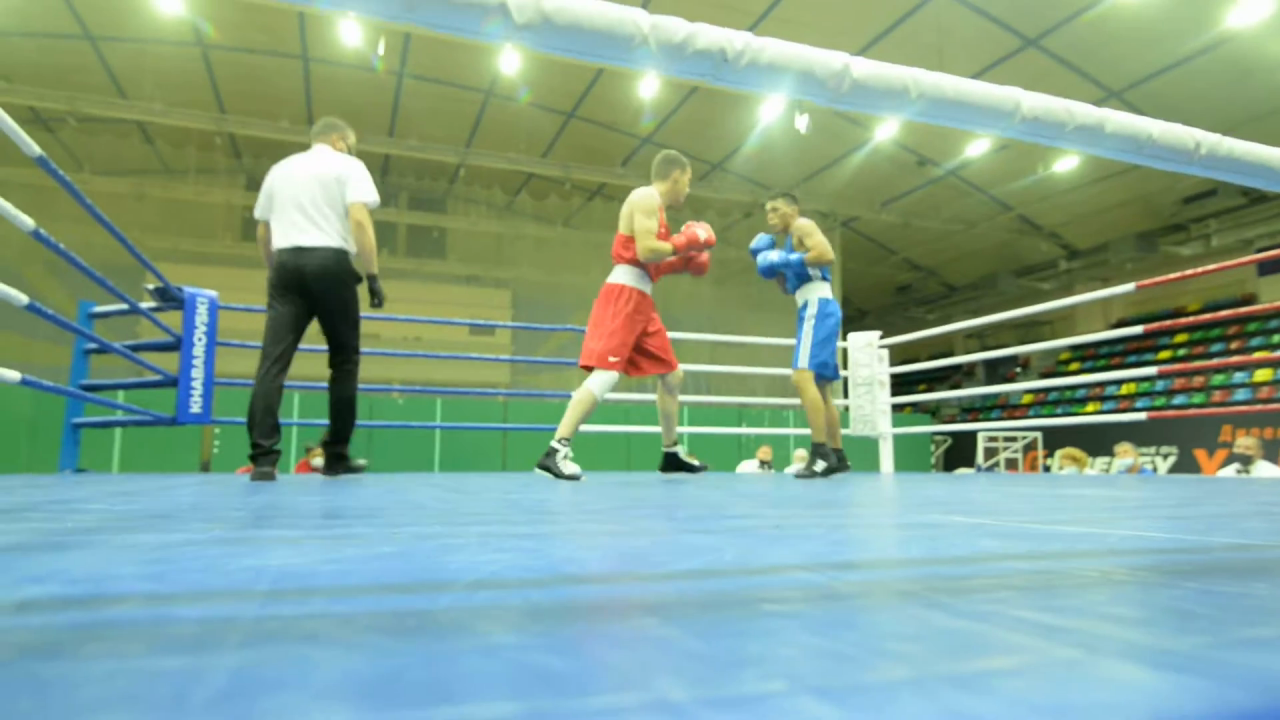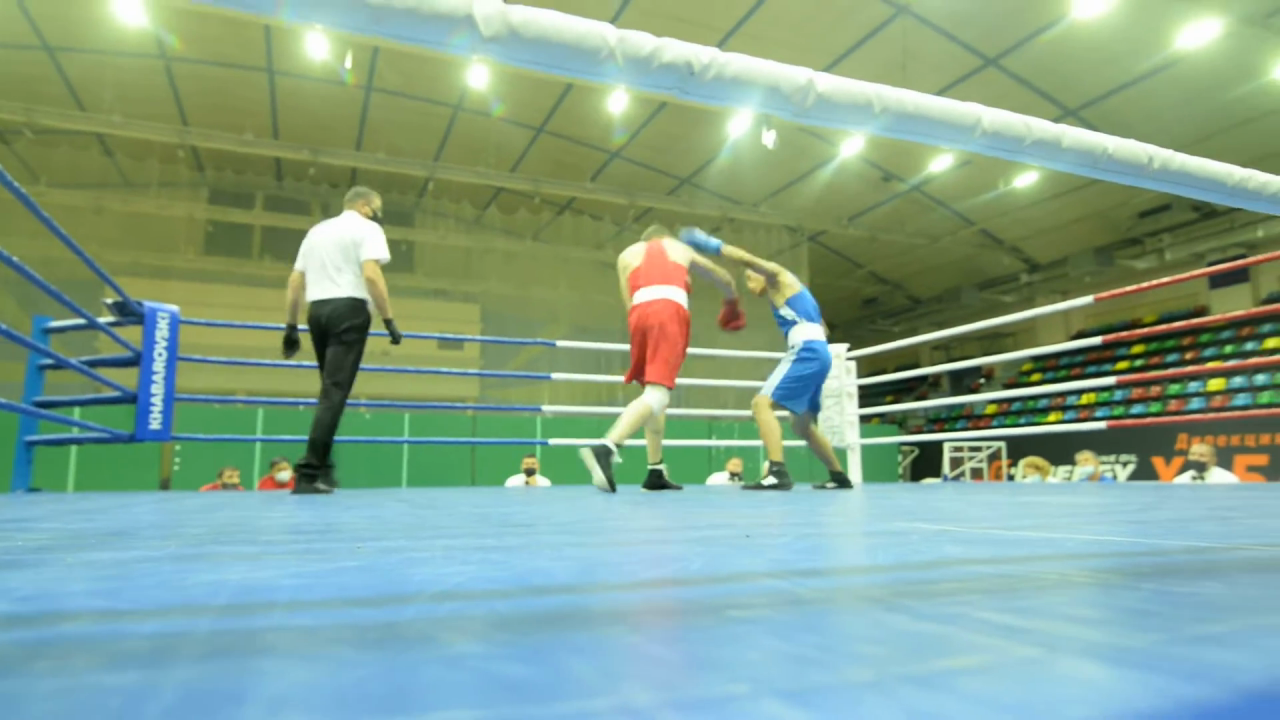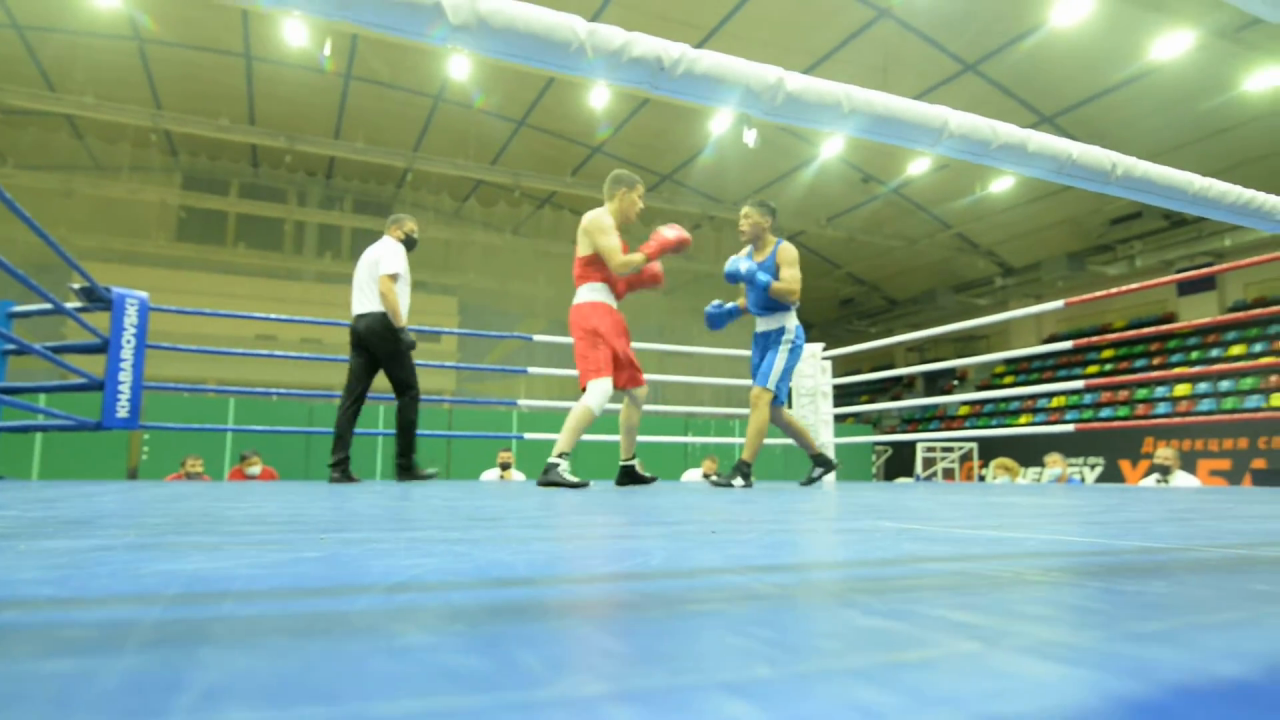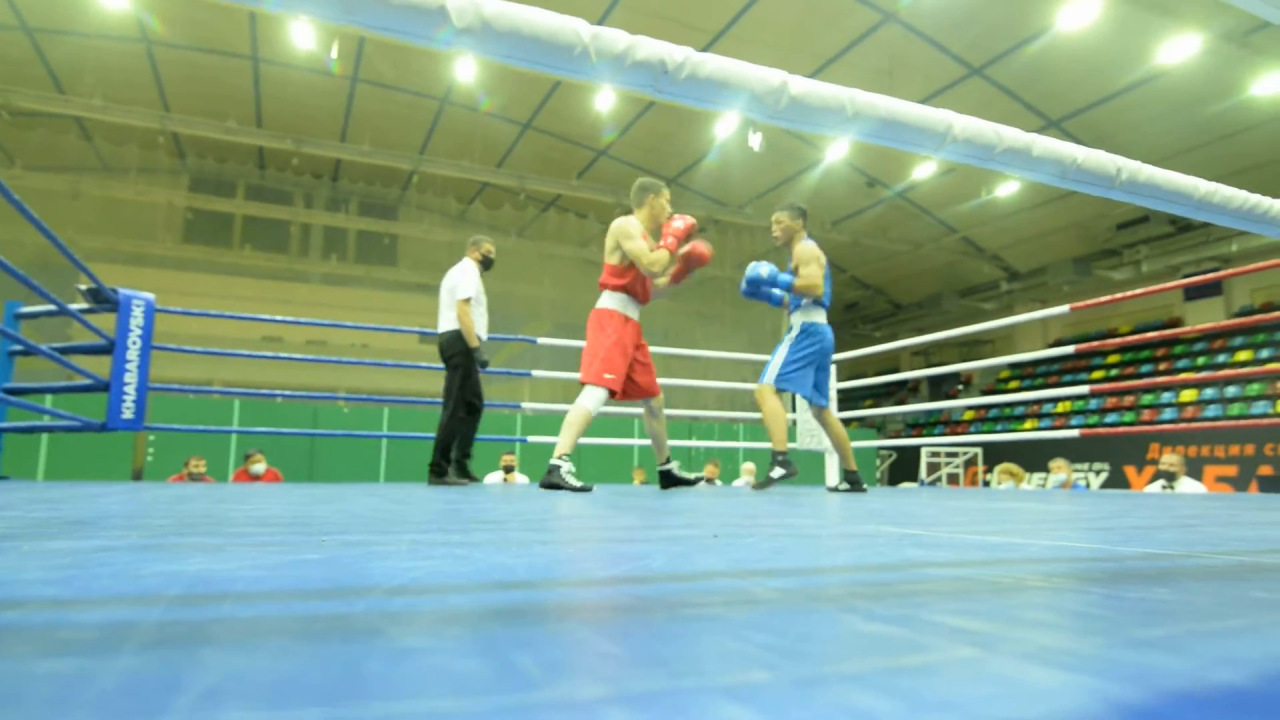
dt=0.5s
person 1, frame 1
left shoulder: (655, 206)
right shoulder: (646, 197)
right elbow: (645, 252)
left wrist: (683, 262)
right wrist: (686, 244)
left hip: (640, 302)
right hip: (622, 296)
left knee: (671, 376)
right knee: (605, 375)
left ankle: (672, 453)
right ankle: (557, 451)
person 1, frame 2
left shoulder: (626, 254)
right shoulder: (679, 248)
right elbow: (725, 279)
right wrist: (733, 306)
left hip: (640, 311)
right hip: (670, 310)
left knee: (655, 392)
right knee: (656, 393)
left ankle: (655, 471)
right ankle: (606, 449)
person 1, frame 3
left shoulder: (610, 225)
right shoulder: (597, 219)
right elbow: (621, 267)
left wrist: (640, 276)
right wrist: (658, 246)
left hip: (607, 317)
right hip: (593, 313)
left knee: (636, 391)
right knee: (600, 389)
left ankle: (628, 467)
right ankle: (555, 465)
person 1, frame 4
left shoulder: (644, 236)
right shoulder: (625, 226)
left elbow: (655, 285)
right elbow: (653, 267)
left wrist: (685, 265)
right wrist: (672, 240)
left hip: (629, 325)
right hip: (610, 321)
left knee: (654, 401)
right knee: (597, 392)
left ankle: (667, 469)
right ankle: (558, 467)
person 2, frame 1
left shoulder: (280, 169)
right shoulder: (349, 167)
left elbow: (263, 234)
right elbow: (359, 219)
right wrist: (373, 277)
left hip: (287, 266)
right hip: (330, 266)
left knee: (274, 361)
right knee: (344, 363)
left ankle: (263, 456)
right ankle: (335, 453)
person 2, frame 2
left shoulder: (316, 231)
right shoulder: (367, 229)
left elbow: (294, 282)
right elbow: (371, 275)
left wrist: (291, 327)
right wrist: (389, 321)
left hip: (317, 312)
right hip: (349, 312)
left knee: (329, 392)
right knee: (334, 393)
left ankle: (319, 466)
right ankle: (309, 474)
person 2, frame 3
left shoulder: (369, 252)
right shoulder: (392, 249)
right elbow: (386, 287)
right wrist: (402, 329)
left hip: (360, 324)
right hip: (381, 325)
left knee: (353, 397)
right knee: (409, 394)
left ankle: (338, 467)
right ankle: (405, 466)
person 2, frame 4
left shoulder: (458, 272)
right shoulder: (468, 271)
right elbow: (463, 312)
right wrist: (476, 349)
left hip: (452, 342)
right hip: (460, 342)
left knee: (472, 405)
right knee: (457, 407)
left ankle: (460, 464)
right ankle: (438, 471)
person 3, frame 1
left shoulder: (803, 225)
right shoulder: (789, 239)
left elbow: (828, 256)
right elbow: (788, 286)
left wrist: (787, 259)
right wrist: (771, 265)
left hip: (819, 309)
right hip: (813, 312)
left knee: (803, 377)
right knee: (820, 388)
left ankle: (822, 452)
right ankle: (836, 454)
person 3, frame 2
left shoulder: (777, 275)
right shoulder: (784, 292)
left elbow: (746, 259)
right elbow: (821, 330)
left wrist: (712, 245)
left hip: (807, 351)
right hip: (819, 355)
left knee: (761, 404)
right knee: (802, 426)
left ankle: (777, 472)
right ankle: (839, 476)
person 3, frame 3
left shoulder: (785, 251)
right shoulder: (746, 253)
left elbow: (791, 294)
left wrist: (754, 276)
right wrist: (728, 310)
left hip: (785, 335)
right hip: (763, 336)
left knee: (760, 398)
right knee: (773, 411)
left ankle: (742, 471)
right ankle: (820, 459)
person 3, frame 4
left shoulder: (804, 248)
right shoulder: (803, 253)
left elbow: (815, 289)
left wrist: (777, 278)
right wrist: (766, 292)
left hip: (806, 331)
right hip: (819, 334)
left knee: (765, 389)
right knee: (822, 412)
left ankle: (782, 460)
right ankle: (853, 477)
